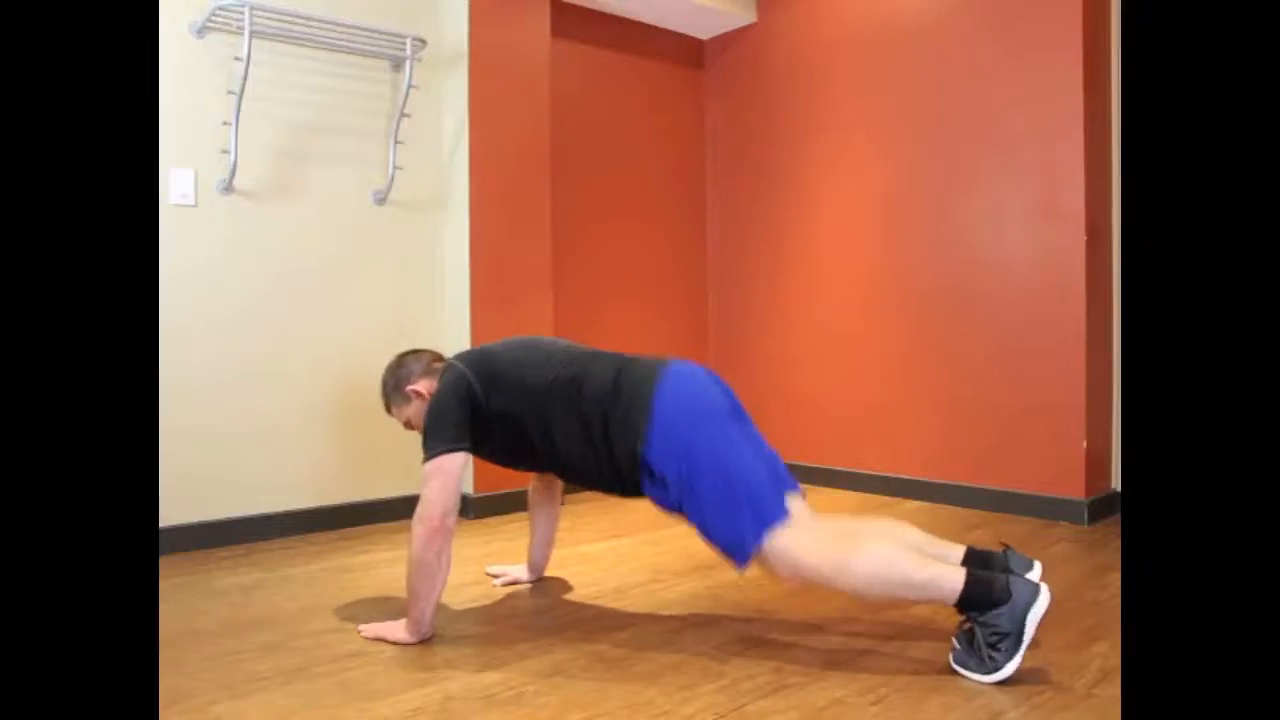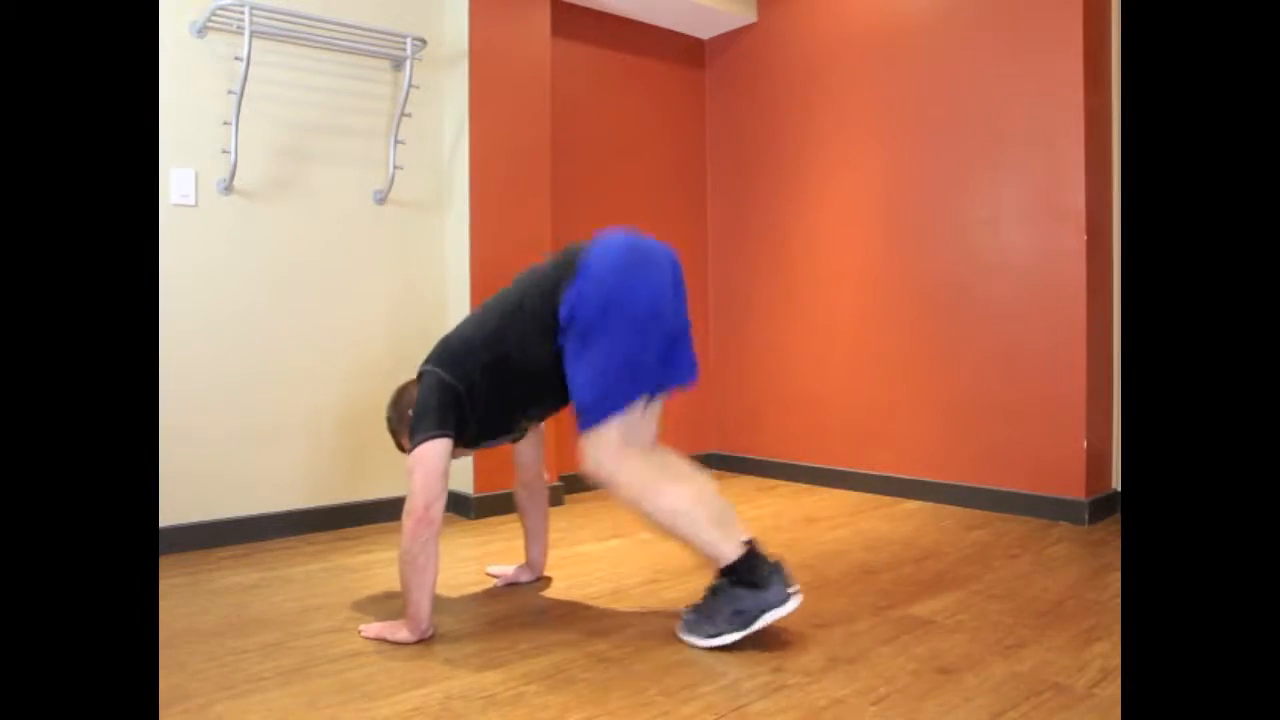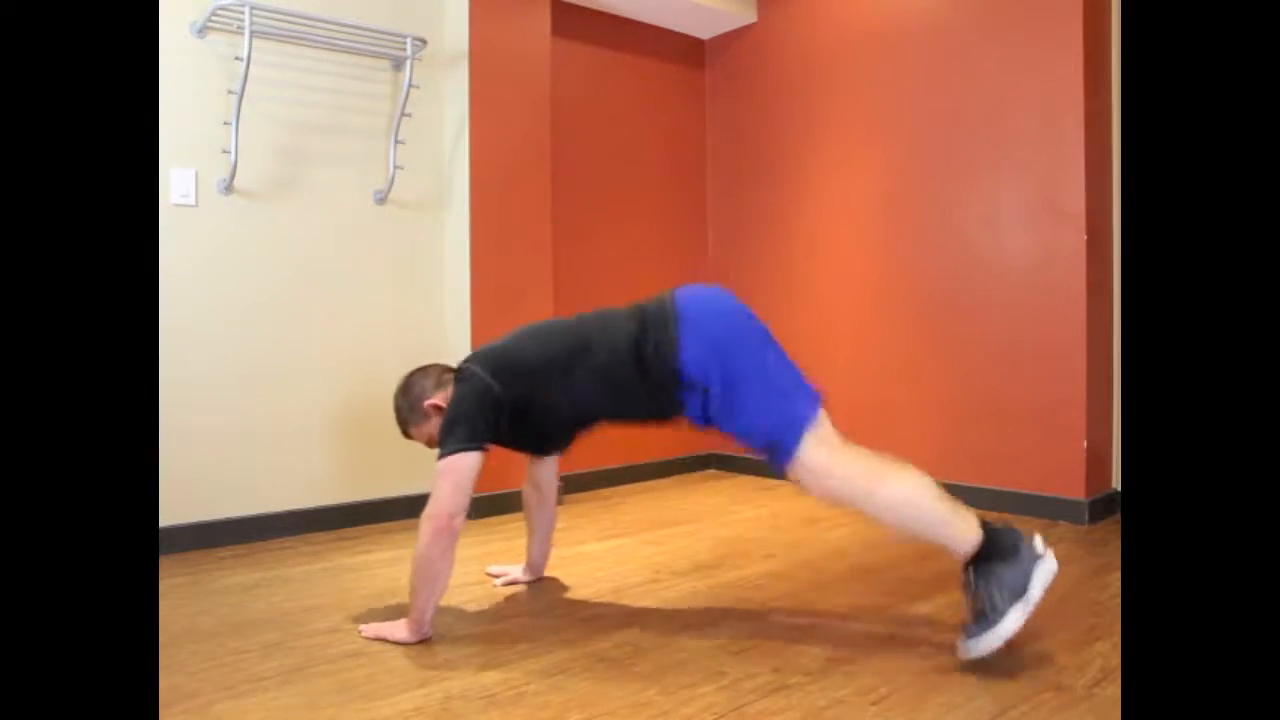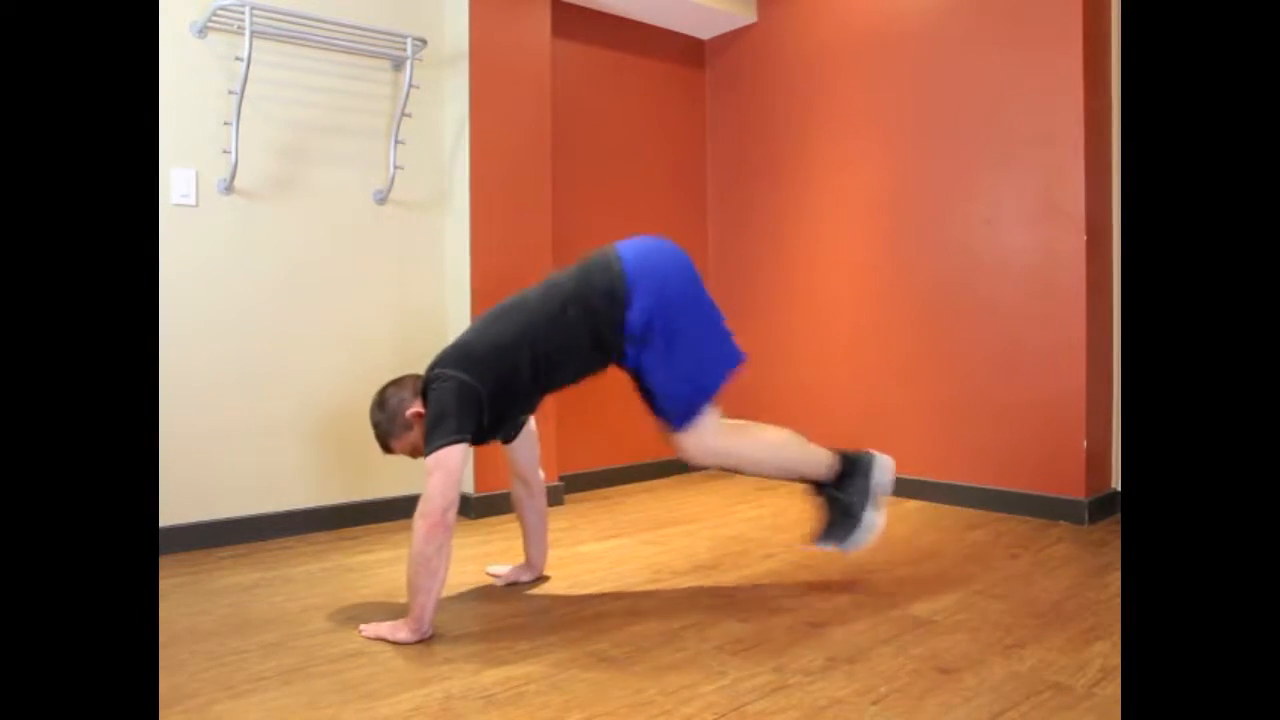
dt=0.7s
person 1, frame 1
left shoulder: (452, 393)
right shoulder: (495, 380)
left elbow: (434, 520)
right elbow: (546, 465)
left wrist: (416, 623)
right wrist: (534, 567)
left hip: (671, 427)
right hip: (684, 401)
left knee: (796, 551)
right knee: (804, 530)
left ankle: (994, 594)
right ankle: (989, 564)
person 1, frame 2
left shoulder: (439, 389)
right shoulder: (478, 393)
left elbow: (423, 507)
right elbow: (530, 469)
left wrist: (414, 621)
right wrist: (534, 564)
left hip: (608, 279)
left knee: (608, 463)
right knee: (632, 454)
left ankle: (749, 577)
right ankle: (752, 566)
person 1, frame 3
left shoulder: (474, 394)
right shoulder: (513, 389)
left elbow: (442, 516)
right elbow: (543, 475)
left wrist: (416, 622)
right wrist: (533, 568)
left hip: (696, 337)
right hip: (695, 330)
left knee: (822, 465)
right knee: (825, 466)
left ankle: (998, 552)
right ankle: (990, 542)
person 1, frame 4
left shoulder: (453, 392)
right shoulder: (486, 387)
left elbow: (436, 511)
right elbow: (526, 470)
left wrist: (417, 625)
right wrist: (533, 564)
left hip: (651, 283)
right hip: (646, 284)
left knee: (698, 441)
right knee: (693, 431)
left ankle: (849, 471)
right ankle: (844, 480)
